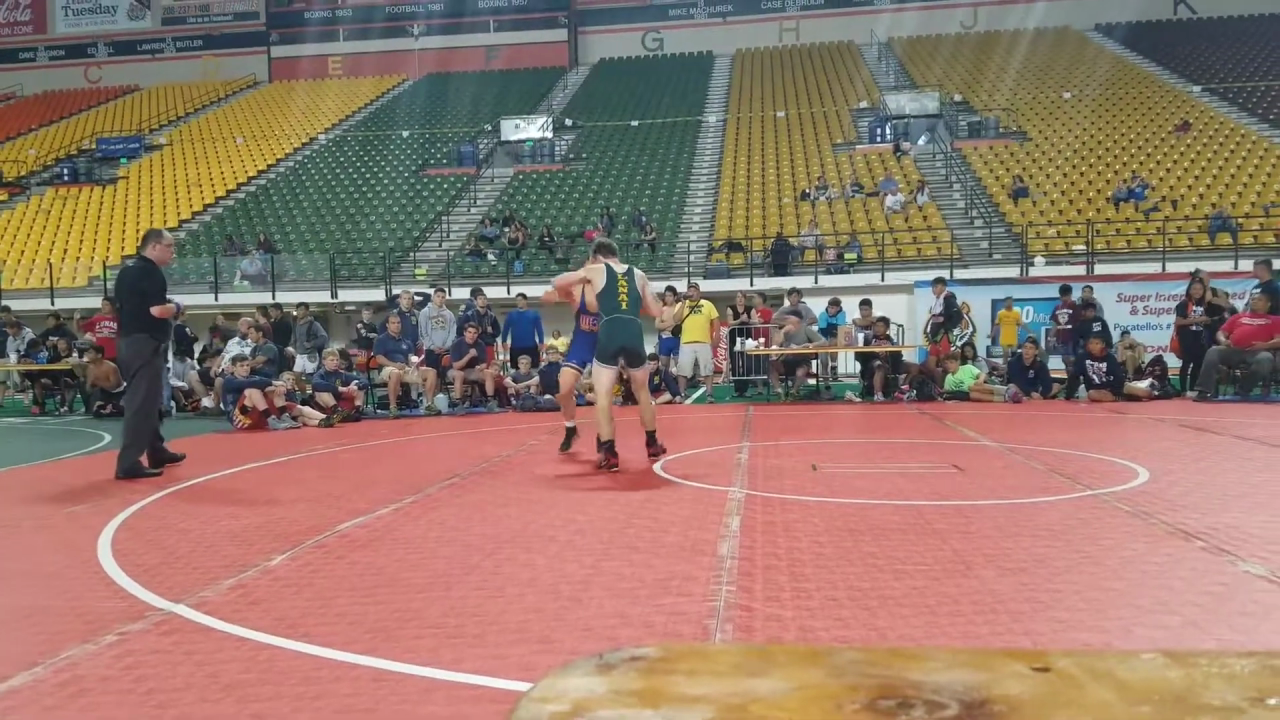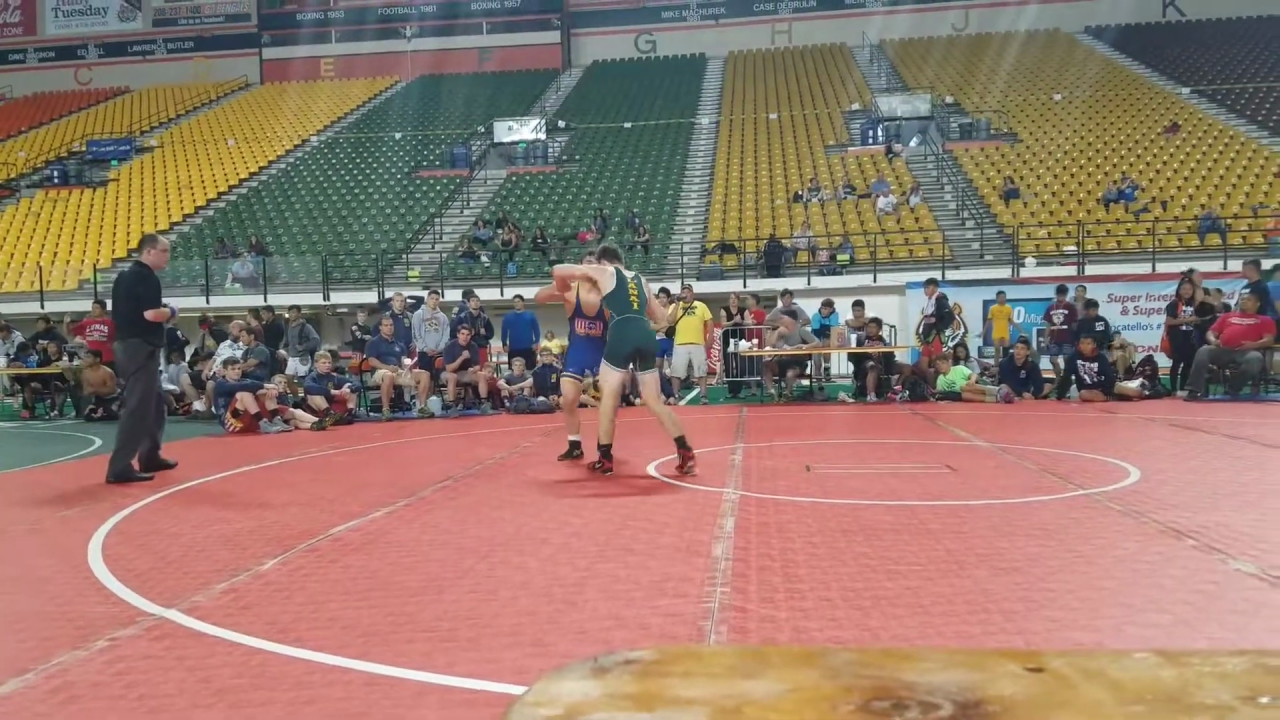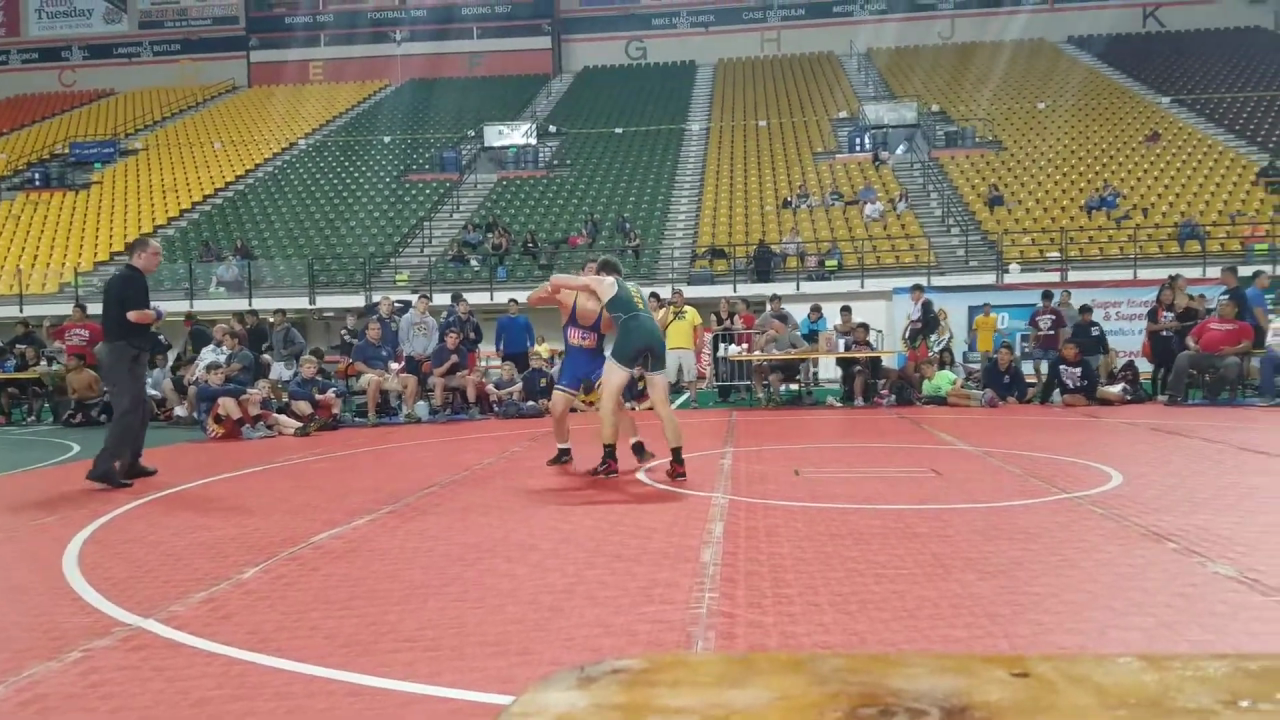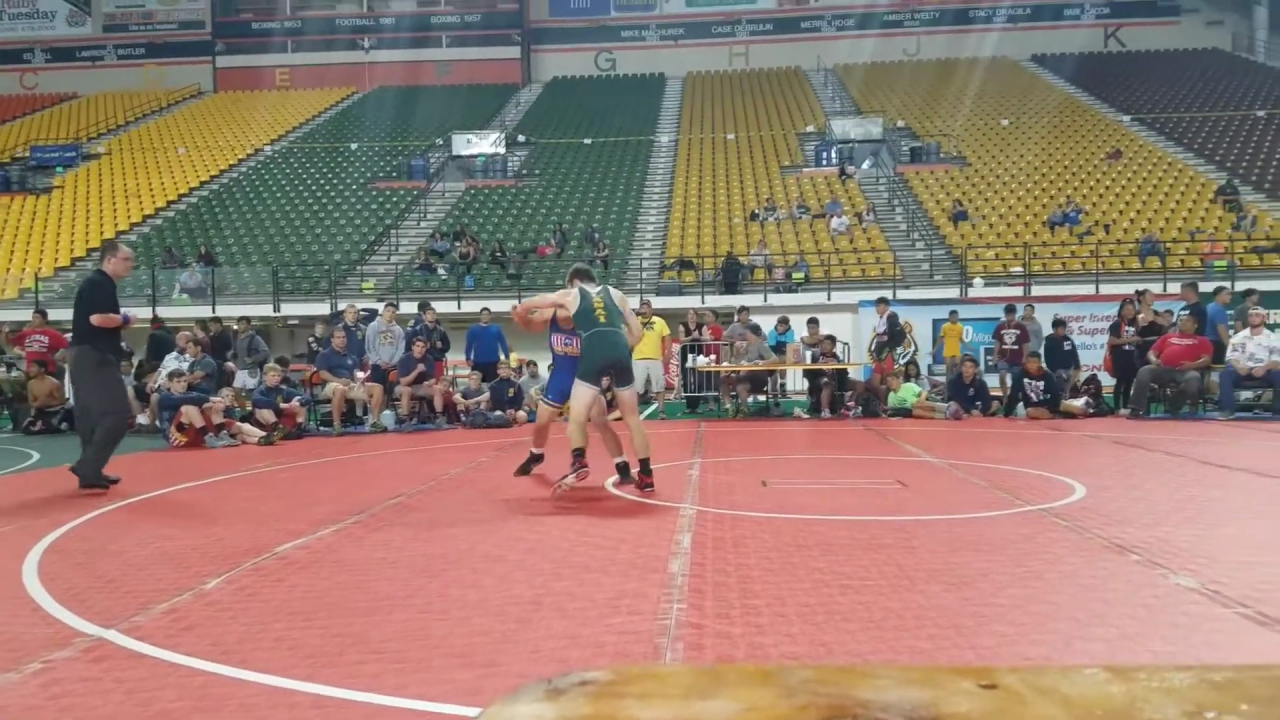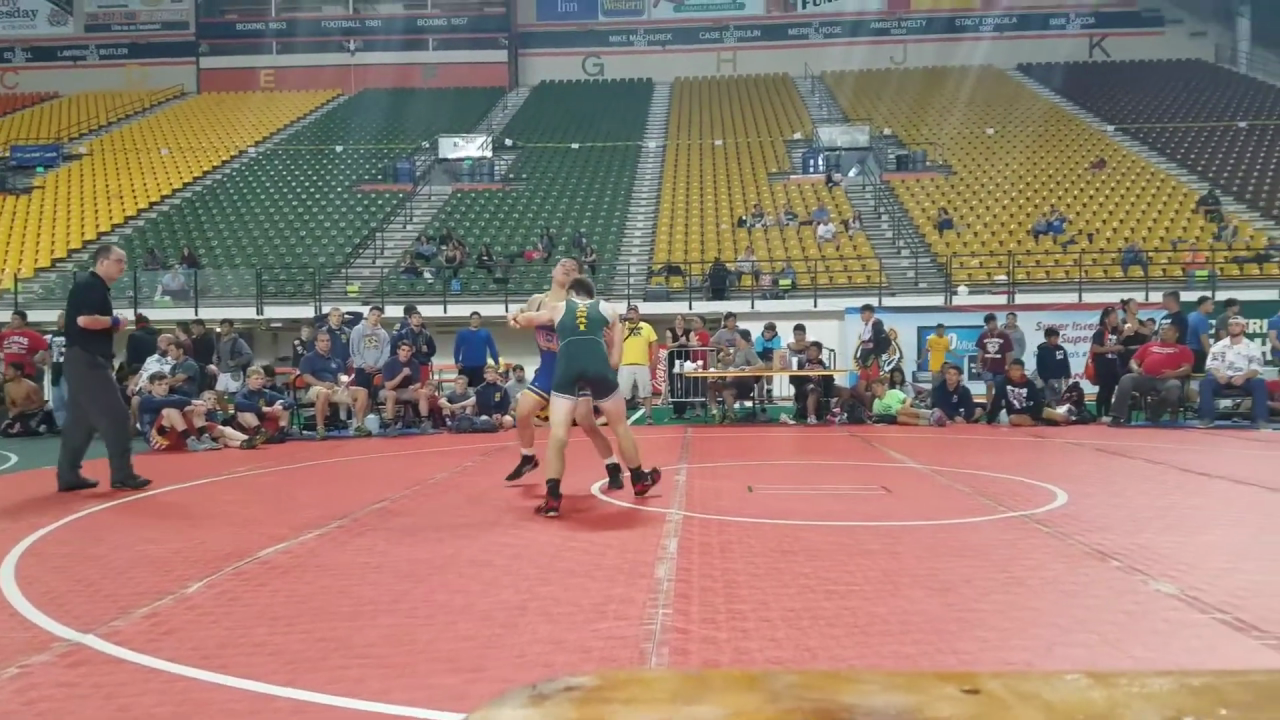
dt=0.2s
person 1, frame 1
left shoulder: (126, 272)
right shoulder: (151, 273)
right elbow: (158, 309)
left wrist: (168, 307)
right wrist: (176, 307)
left hip: (128, 341)
right hip: (145, 344)
left knee: (149, 400)
right knee: (143, 403)
left ankle: (156, 451)
right ankle: (128, 463)
person 1, frame 2
left shoulder: (124, 277)
right shoulder: (146, 278)
right elbow: (152, 313)
left wrist: (164, 312)
right wrist: (171, 311)
left hip: (128, 346)
right hip: (141, 349)
left knee: (154, 403)
right knee: (138, 408)
left ankle: (150, 457)
right ankle: (120, 466)
person 1, frame 3
left shoulder: (118, 279)
right shoulder: (133, 279)
right elbow: (135, 314)
left wrist: (150, 316)
right wrist: (157, 314)
left hip: (117, 351)
right hip: (127, 353)
left knee: (136, 410)
right knee: (130, 411)
left ankle: (129, 463)
right ankle: (103, 467)
person 1, frame 4
left shoulder: (98, 284)
right shoulder: (98, 283)
right elbow: (97, 318)
left wrist: (120, 323)
right wrist: (124, 319)
left hip: (88, 358)
right hip: (94, 358)
left knee: (92, 416)
right knee: (119, 413)
left ankle: (90, 471)
right ankle: (89, 466)
person 1, frame 5
left shoulder: (98, 288)
right shoulder: (89, 286)
right elbow: (84, 320)
left wrist: (114, 325)
right wrist: (115, 322)
left hip: (86, 360)
right hip: (86, 361)
left knee: (79, 420)
right knee: (114, 416)
left ankle: (68, 475)
right ankle: (122, 474)
person 2, frame 1
left shoulder: (595, 271)
right shoulder: (638, 274)
left elbow: (559, 284)
right elbow: (656, 312)
left wrist: (566, 291)
left hip: (610, 335)
right hip: (634, 334)
left knee: (603, 397)
right knee: (643, 391)
left ankle: (609, 454)
right ankle: (653, 444)
person 2, frame 2
left shoulder: (602, 272)
right shoulder: (640, 280)
left elbow: (558, 271)
right elbow: (660, 318)
left wrist: (564, 288)
left hip: (621, 336)
right hip: (646, 337)
left knee: (608, 400)
right knee: (655, 402)
left ankle: (605, 458)
right ankle: (685, 453)
person 2, frame 3
left shoulder: (601, 282)
right shoulder: (636, 289)
left elbow: (556, 280)
left wrist: (555, 293)
left hip: (630, 336)
right hip: (655, 335)
left knee: (608, 398)
right knee: (663, 405)
left ankle: (609, 459)
right ankle: (678, 465)
person 2, frame 4
left shoulder: (569, 294)
right shoulder: (616, 294)
left elbow: (524, 307)
right elbow: (637, 334)
left wrist: (519, 313)
left hip: (593, 353)
right hip: (620, 351)
left knee: (577, 417)
right knee: (632, 417)
left ankle: (579, 461)
right ankle: (645, 477)
person 2, frame 5
left shoulder: (560, 308)
right shoulder: (607, 308)
left elbow: (524, 319)
right elbow: (615, 358)
left wrist: (518, 319)
left hip: (568, 364)
right hip: (598, 364)
left knee: (558, 434)
right knee: (619, 427)
left ankle: (553, 497)
right ankle: (640, 481)
person 3, frame 1
right shoulder: (575, 289)
right elbow: (546, 298)
right wrist: (559, 292)
right hip: (578, 346)
right knee: (565, 391)
right ankle: (570, 431)
person 3, frame 2
right shoulder: (570, 290)
right elbow: (539, 298)
right wrist: (558, 287)
left hip: (598, 351)
right hip: (575, 352)
right knee: (569, 400)
right ankle: (575, 446)
person 3, frame 3
right shoulder: (566, 296)
right elbow: (531, 300)
right wrist: (547, 291)
left hip: (597, 363)
right hip: (571, 363)
right knee: (558, 413)
right ankle: (564, 452)
person 3, frame 4
right shoulder: (551, 309)
right elbow: (529, 326)
right wrist: (519, 315)
right hip: (559, 376)
left knee: (600, 423)
right knee: (541, 423)
left ankle: (623, 469)
right ankle: (535, 456)
person 3, frame 5
right shoulder: (536, 302)
right wrist: (515, 318)
right hip: (546, 371)
left knee: (587, 424)
right knee: (522, 414)
left ankle: (614, 470)
right ankle: (527, 460)
